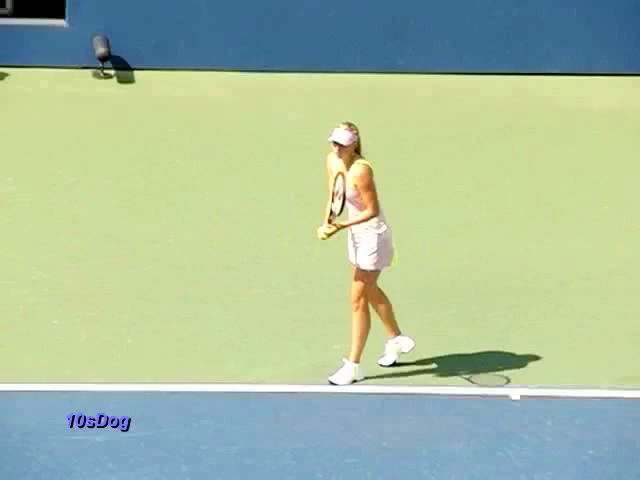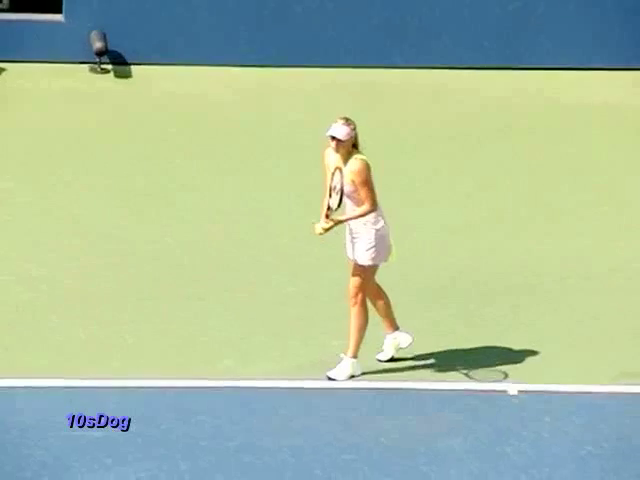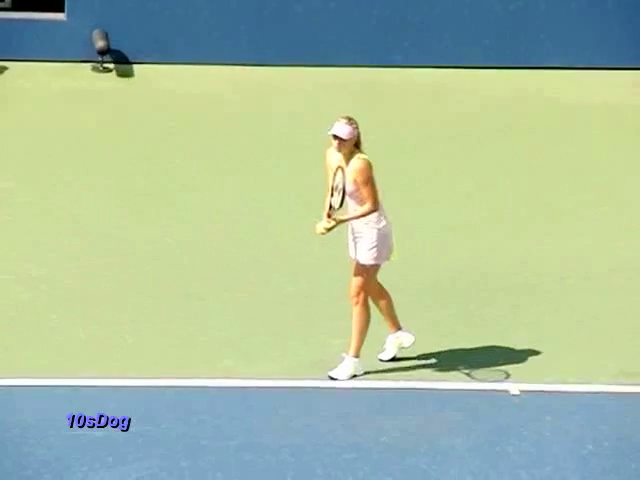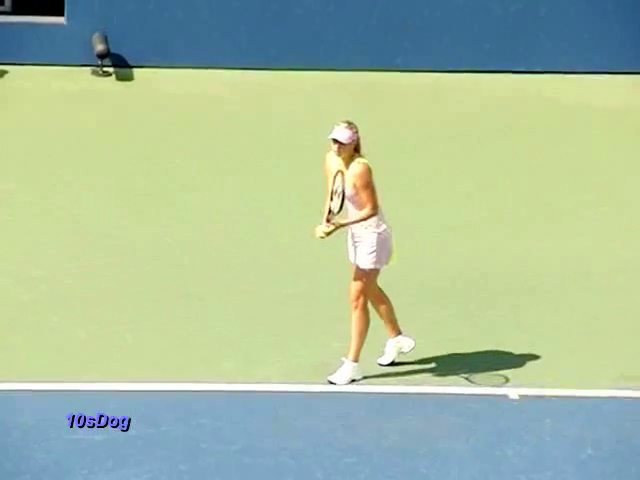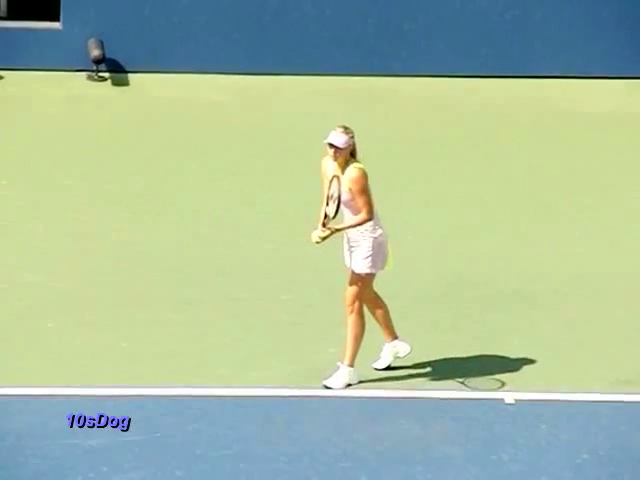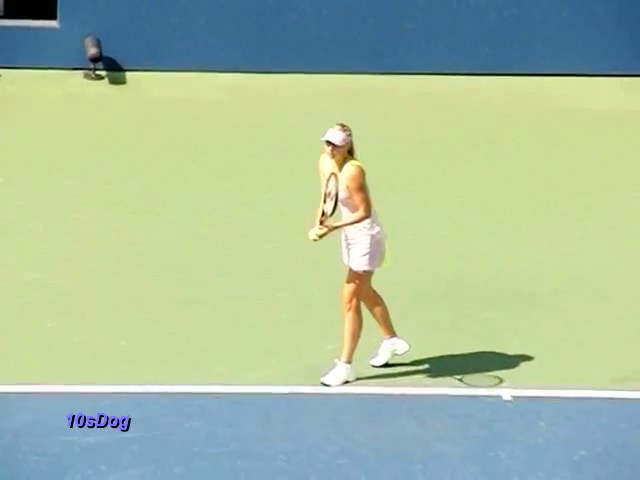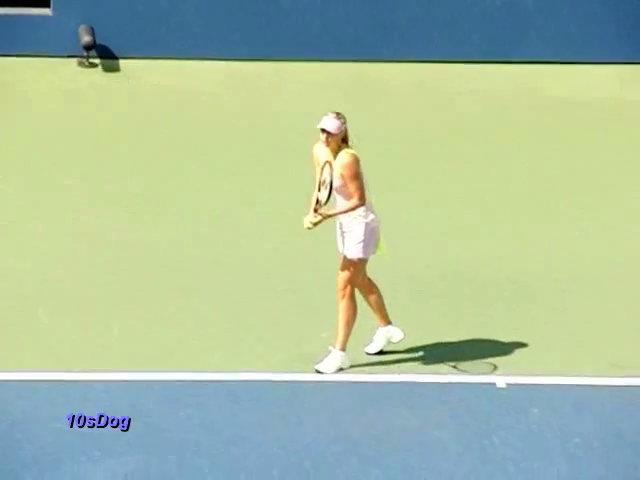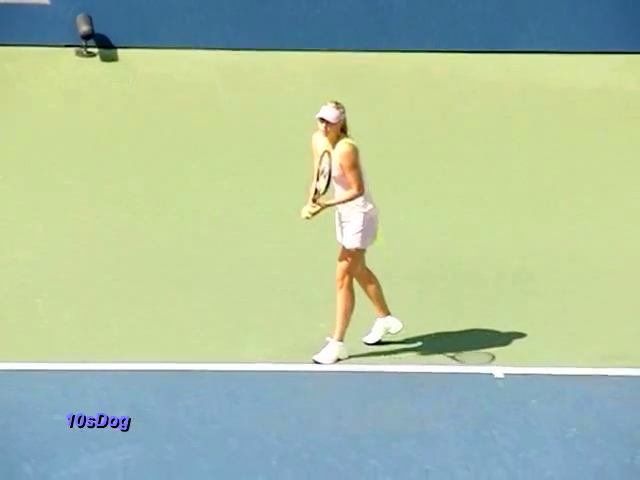
dt=0.2s
person 1, frame 1
left shoulder: (360, 170)
right shoulder: (332, 160)
left elbow: (373, 210)
left wrist: (340, 225)
right wrist: (326, 222)
left hip: (373, 236)
right hip: (356, 234)
left knee: (357, 300)
right knee: (371, 291)
left ankle: (353, 366)
right ankle: (397, 339)
person 1, frame 2
left shoulder: (358, 165)
right shoulder: (329, 156)
left elbow: (370, 205)
left wrist: (338, 221)
right wrist: (324, 217)
left hip: (371, 232)
right hip: (354, 230)
left knee: (356, 295)
right knee: (370, 286)
left ankle: (351, 361)
right ankle: (395, 335)
person 1, frame 3
left shoulder: (360, 164)
right shoulder: (331, 155)
left elbow: (372, 205)
left wrist: (340, 220)
right wrist: (325, 217)
left hip: (373, 230)
right hip: (356, 229)
left knee: (358, 294)
right knee: (371, 286)
left ankle: (353, 360)
right ankle: (398, 334)
person 1, frame 4
left shoulder: (360, 169)
right shoulder: (331, 159)
left elbow: (372, 209)
left wrist: (339, 224)
right wrist: (325, 221)
left hip: (373, 235)
right hip: (355, 234)
left knee: (357, 299)
right knee: (371, 290)
left ankle: (352, 364)
right ankle: (397, 338)
person 1, frame 5
left shoulder: (355, 173)
right shoulder: (327, 164)
left elbow: (367, 214)
left wrist: (335, 229)
right wrist: (320, 226)
left hip: (369, 240)
right hip: (352, 239)
left knee: (353, 303)
right knee: (367, 295)
left ankle: (348, 369)
right ankle: (393, 343)
person 1, frame 6
left shoulder: (352, 171)
right shoulder: (324, 162)
left elbow: (365, 212)
left wrist: (332, 227)
right wrist: (318, 224)
left hip: (366, 237)
right hip: (349, 236)
left knee: (350, 300)
right knee: (365, 292)
left ankle: (345, 366)
right ankle: (392, 340)
person 1, frame 7
left shoulder: (347, 159)
right shoulder: (318, 150)
left elbow: (359, 200)
left wrist: (326, 215)
right wrist: (312, 212)
left hip: (361, 225)
right hip: (344, 224)
left knee: (344, 288)
right knee: (360, 280)
left ankle: (339, 353)
right ankle: (386, 328)
person 1, frame 8
left shoulder: (346, 149)
right shoulder: (317, 140)
left elbow: (357, 190)
right elbow: (318, 177)
left wrist: (325, 205)
right wrist: (310, 202)
left hip: (360, 215)
right hip: (343, 214)
left knee: (342, 278)
right knee: (359, 270)
left ankle: (337, 344)
right ankle: (385, 319)
